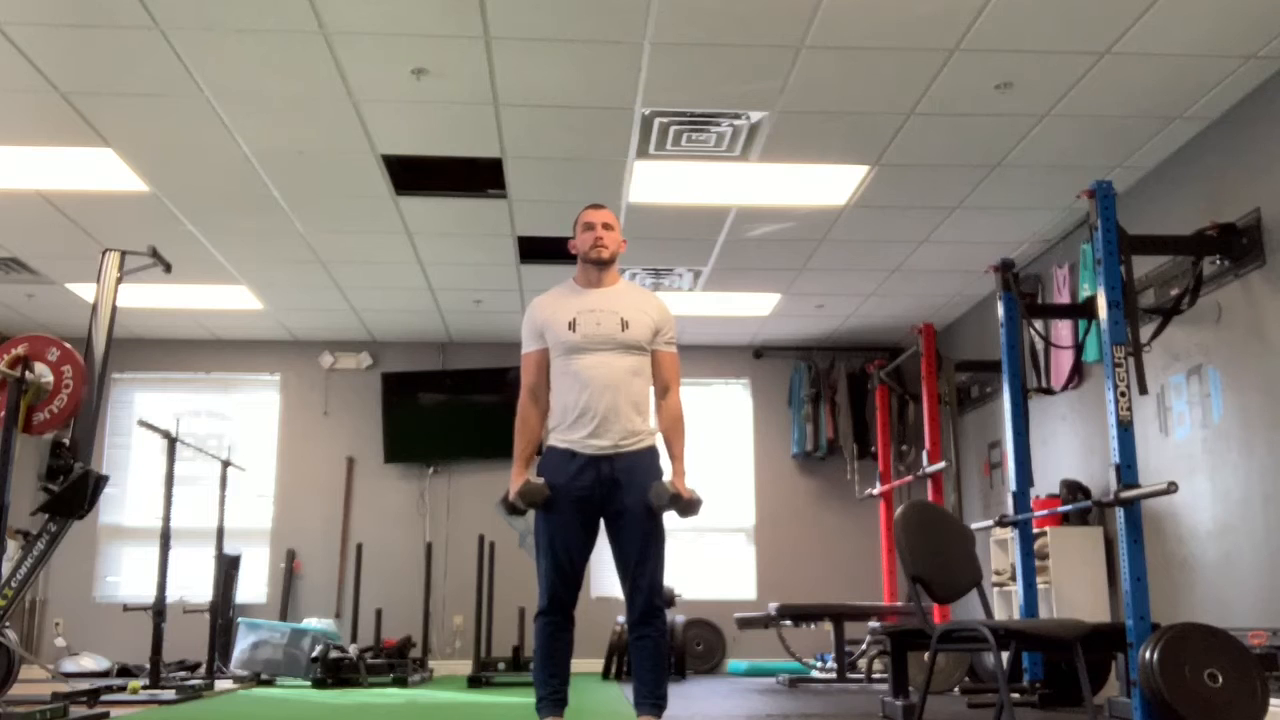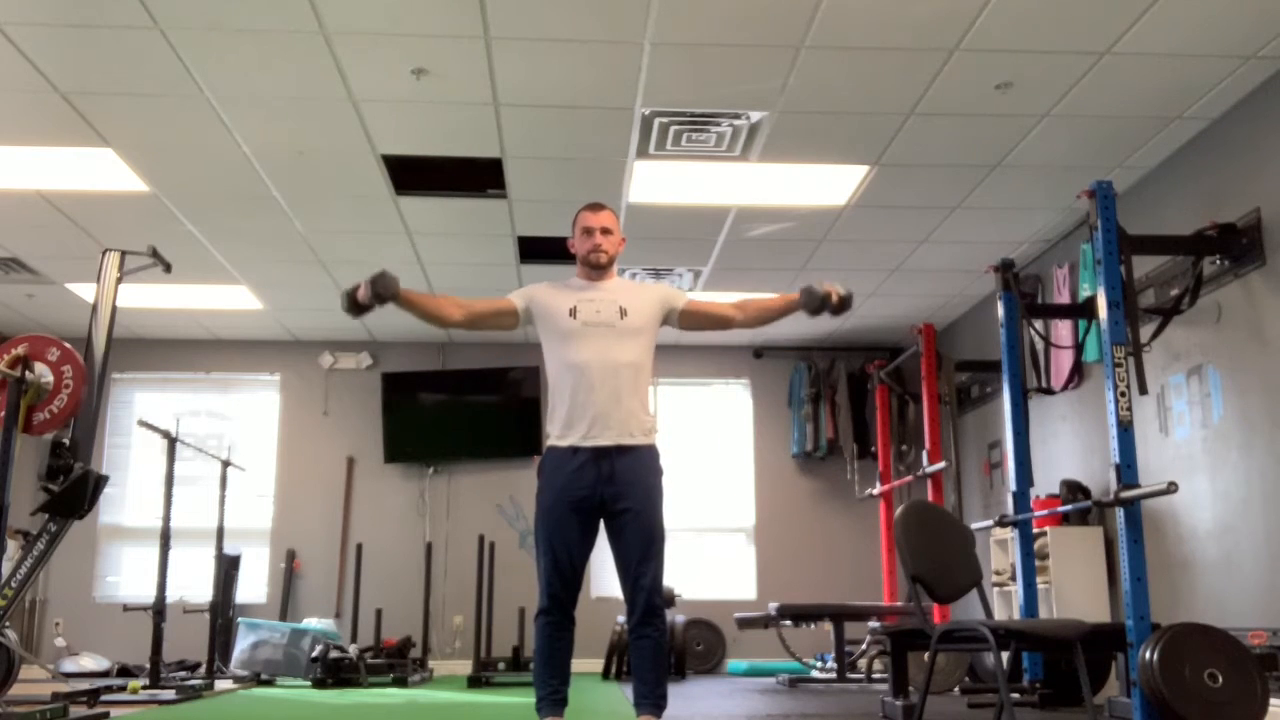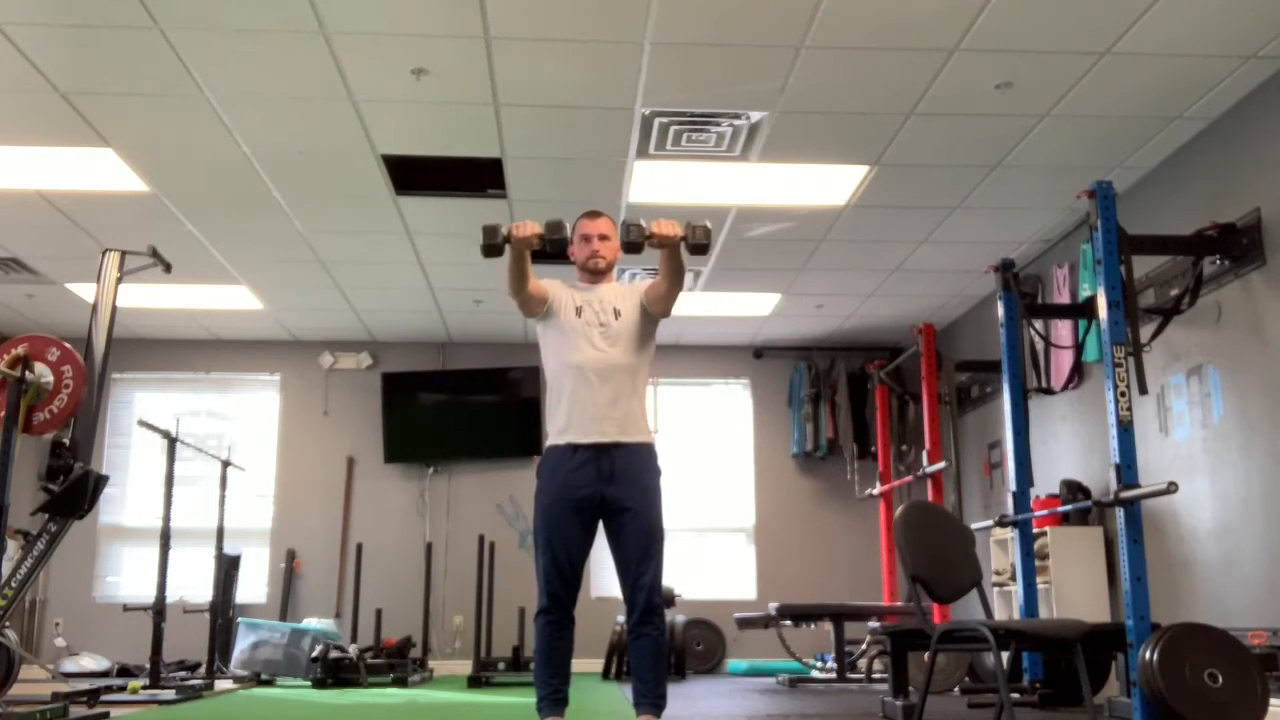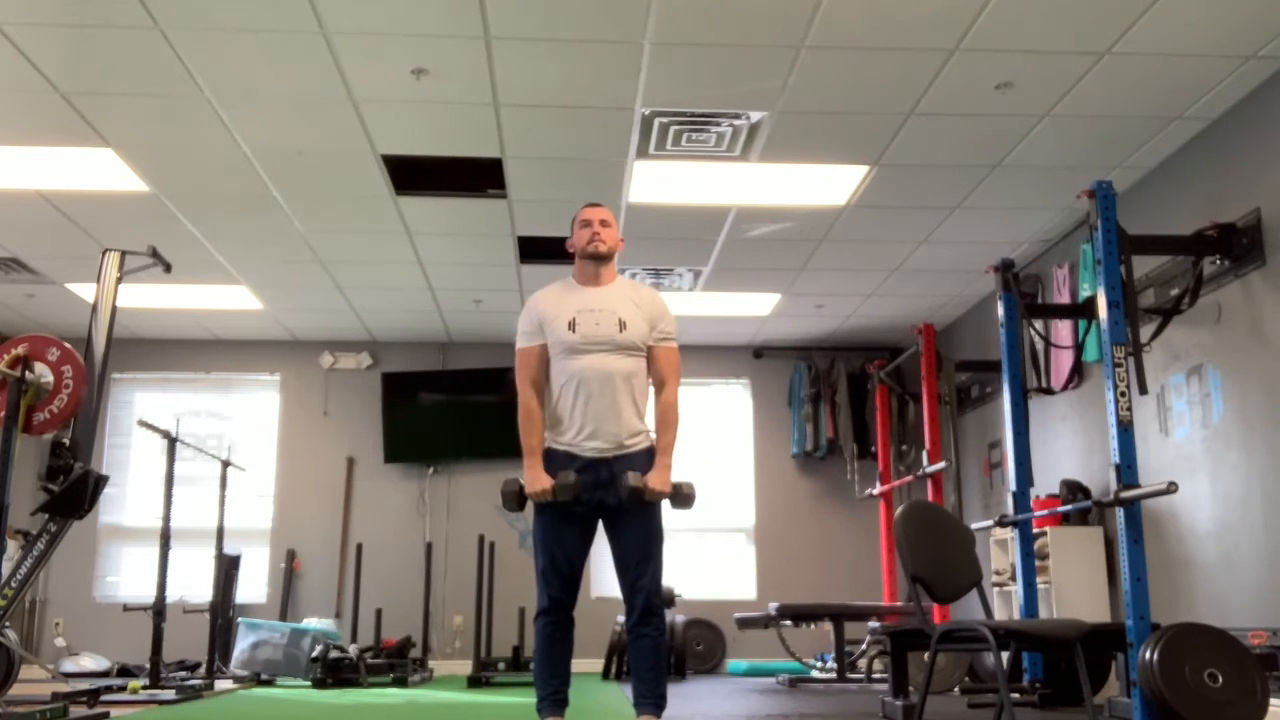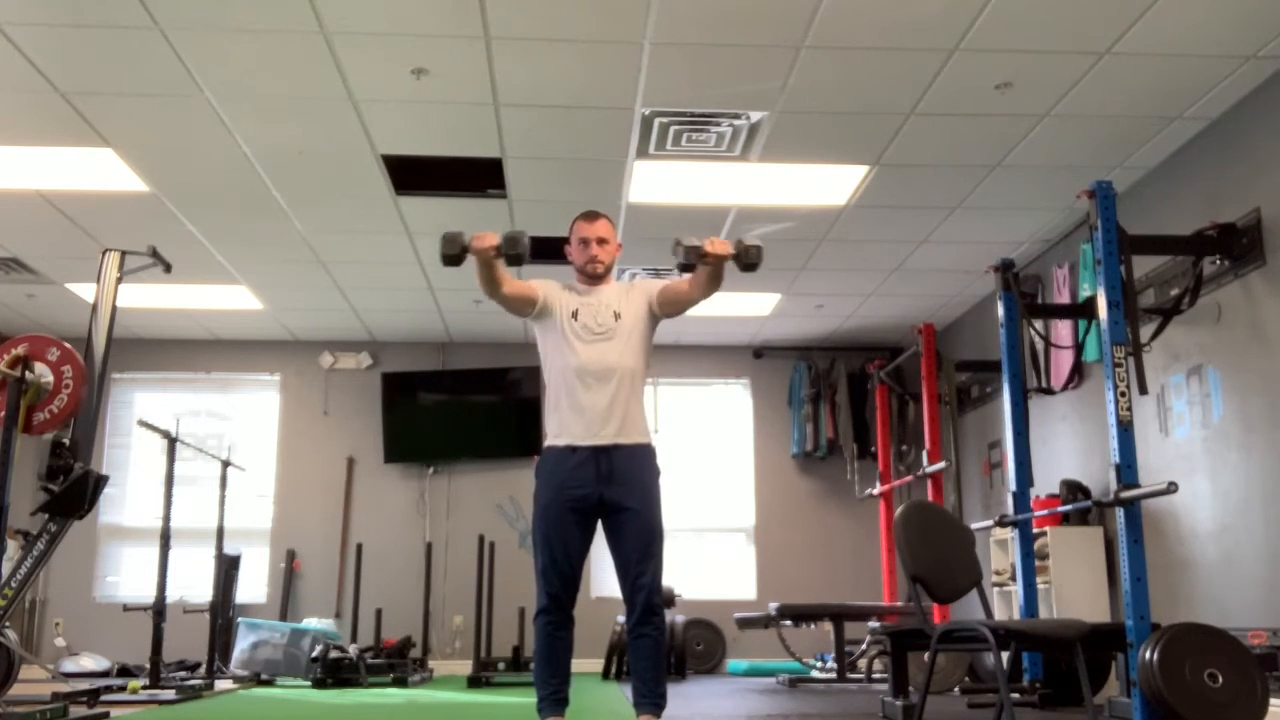
dt=1s
person 1, frame 1
left shoulder: (651, 308)
right shoulder: (544, 308)
left elbow: (668, 394)
right elbow: (532, 397)
left wrist: (678, 469)
right wrist: (518, 469)
left hip: (635, 464)
right hip: (565, 464)
left knee: (645, 599)
right knee: (555, 599)
person 1, frame 2
left shoulder: (651, 297)
right shoulder: (543, 298)
left elbow: (735, 312)
right elbow: (459, 312)
left wrist: (803, 298)
right wrist: (394, 293)
left hip: (634, 460)
right hip: (567, 462)
left knee: (646, 597)
right knee: (556, 598)
person 1, frame 3
left shoulder: (639, 296)
right shoulder: (553, 296)
left elbow: (670, 288)
right elbow: (520, 289)
left wrist: (670, 250)
right wrist: (521, 250)
left hip: (632, 457)
right hip: (566, 459)
left knee: (645, 595)
right knee: (556, 597)
person 1, frame 4
left shoulder: (648, 303)
right shoulder: (543, 305)
left elbow: (667, 388)
right elbow: (528, 391)
left wrist: (662, 464)
right wrist: (533, 465)
left hip: (633, 465)
right hip: (564, 466)
left knee: (644, 599)
right knee: (555, 600)
person 1, frame 5
left shoulder: (641, 297)
right shoulder: (549, 298)
left elbow: (696, 289)
right elbow: (499, 289)
left wrist: (715, 264)
right wrist: (485, 259)
left hip: (631, 459)
right hip: (564, 461)
left knee: (644, 596)
right knee: (555, 597)
